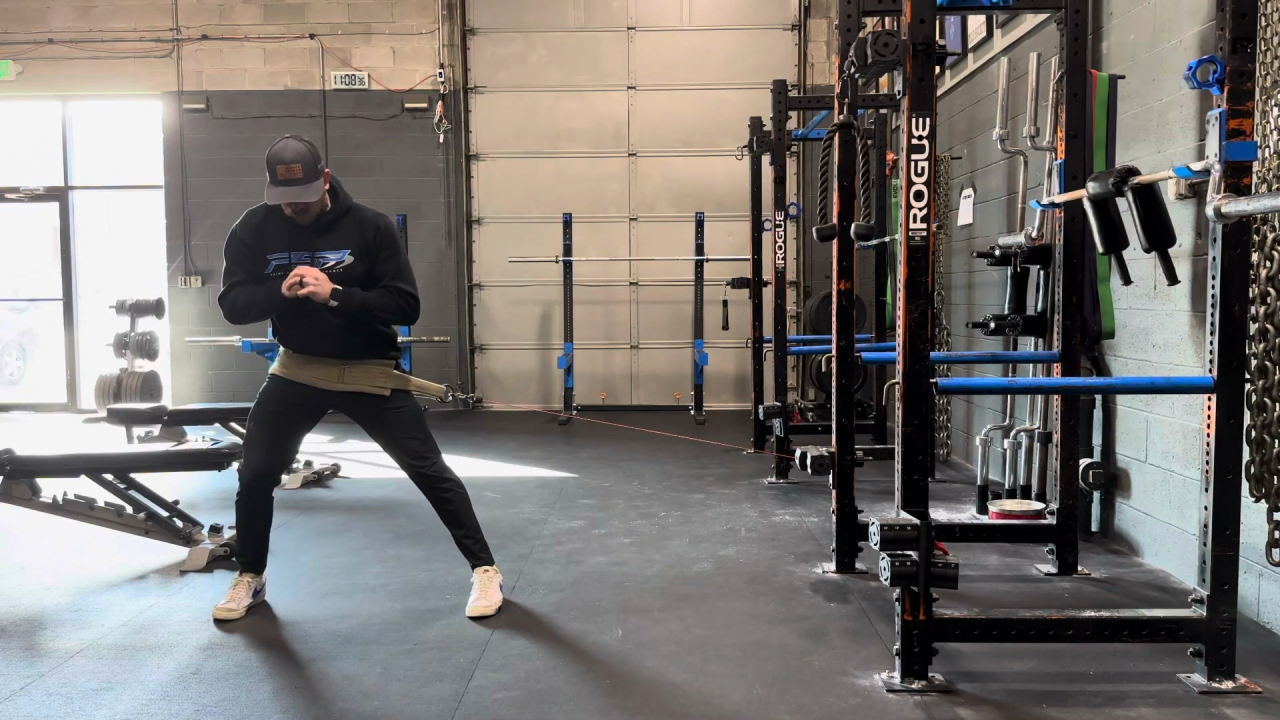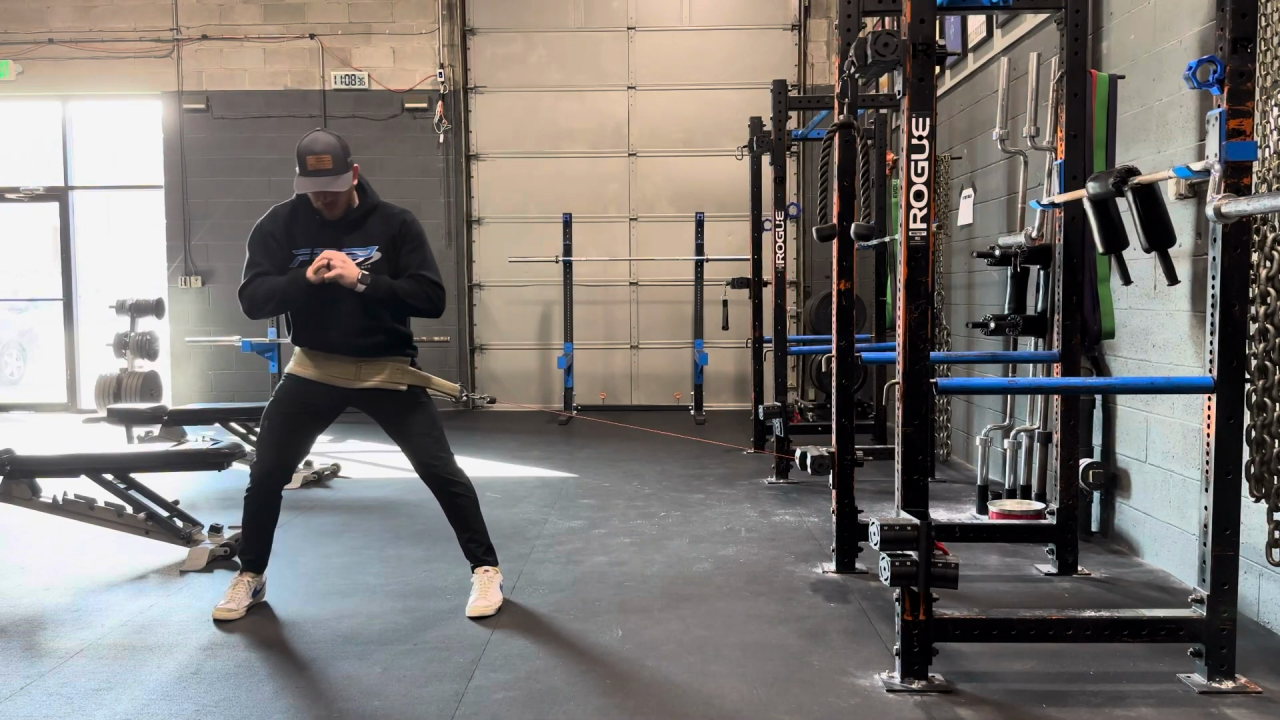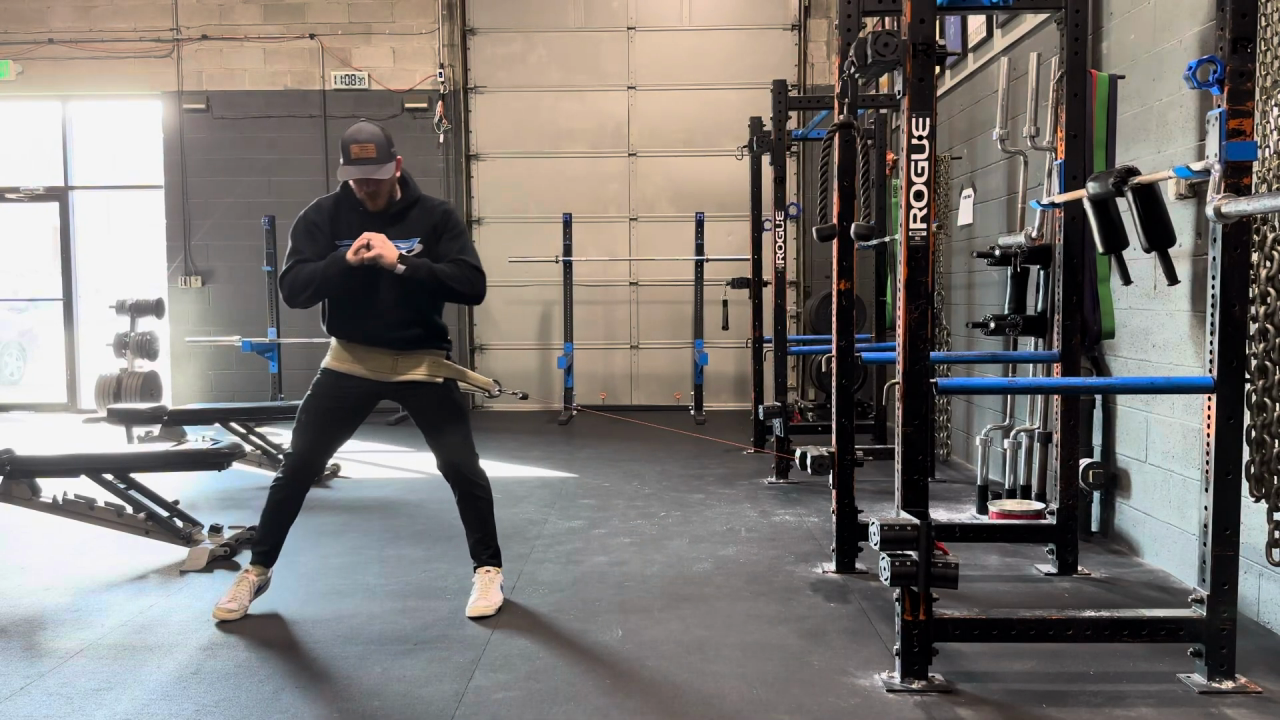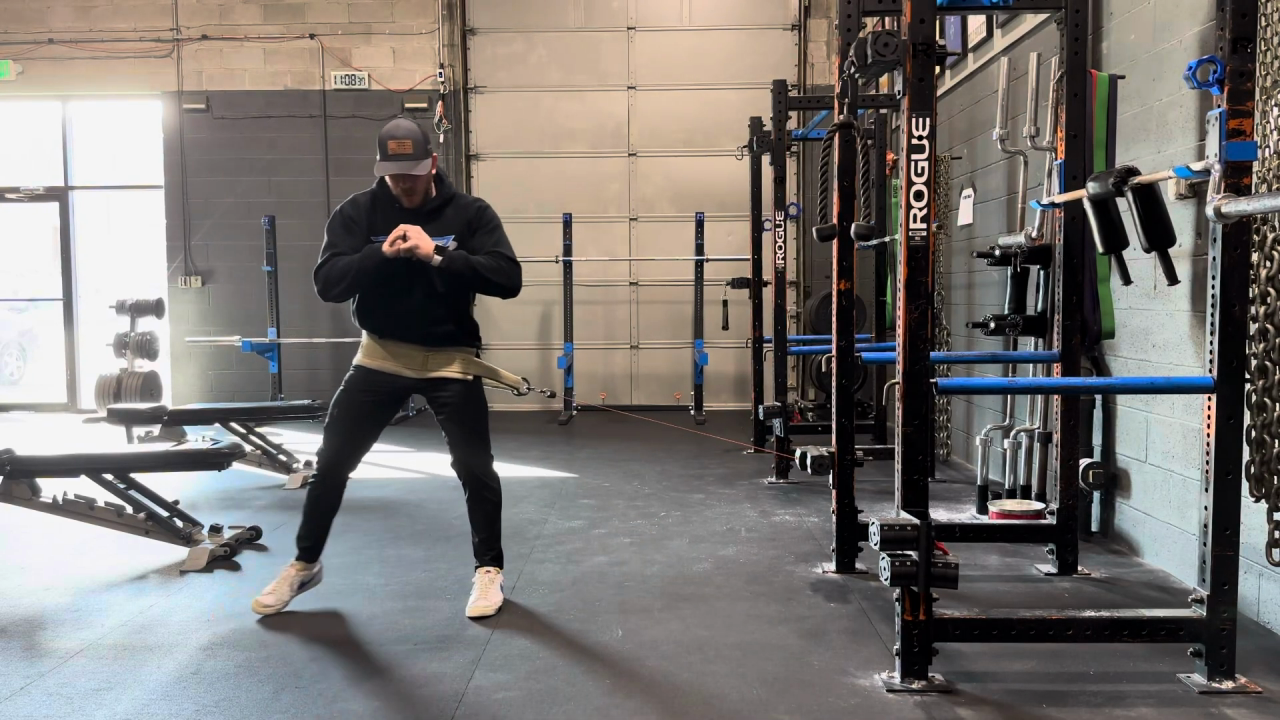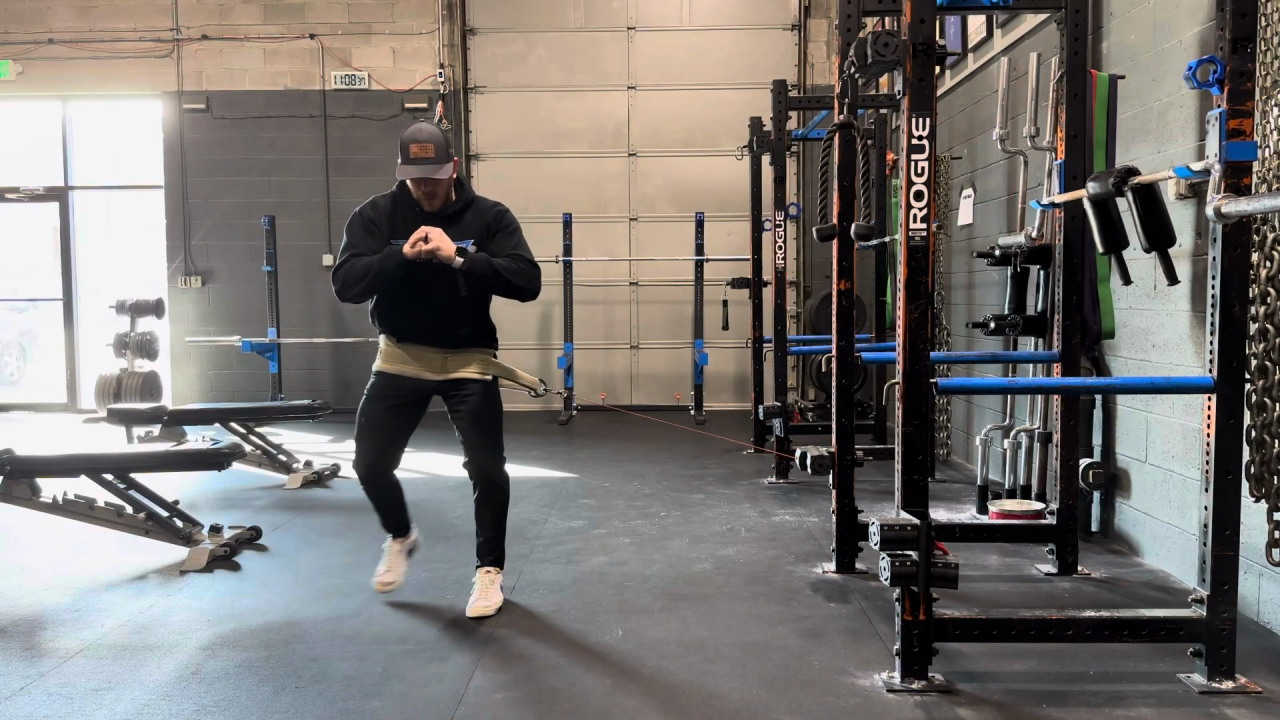
dt=0.2s
person 1, frame 1
left shoulder: (370, 227)
right shoulder: (254, 229)
left elbow: (406, 306)
right elbow: (233, 305)
left wrist: (335, 294)
right wrist: (280, 292)
left hip: (370, 369)
right hip: (298, 368)
left knee: (428, 470)
right knee: (254, 473)
left ankle: (484, 569)
right ankle: (249, 577)
person 1, frame 2
left shoulder: (395, 223)
right shoulder: (279, 225)
left elbow: (432, 299)
right elbow: (252, 300)
left wrist: (362, 280)
right wrist: (304, 279)
left hip: (385, 368)
right hip: (314, 366)
left knee: (440, 469)
right knee: (267, 472)
left ankle: (486, 570)
right ankle: (250, 577)
person 1, frame 3
left shoulder: (435, 216)
right shoulder: (322, 217)
left elbow: (472, 287)
right elbow: (293, 290)
left wrist: (401, 263)
right wrist: (345, 263)
left hip: (420, 361)
right hip: (350, 359)
left knee: (461, 467)
right knee: (298, 467)
left ankle: (488, 570)
right ankle: (257, 570)
person 1, frame 4
left shoulder: (470, 213)
right shoulder: (358, 212)
left elbow: (508, 278)
right elbow: (328, 285)
left wrist: (437, 255)
right wrist: (383, 253)
left hip: (449, 358)
right hip: (381, 355)
left knee: (476, 468)
right knee: (331, 463)
left ankle: (488, 570)
right ankle: (304, 565)
person 1, frame 5
left shoulder: (490, 217)
right shoulder: (377, 215)
left elbow: (528, 283)
right elbow: (346, 285)
left wrist: (458, 258)
right wrist: (402, 255)
left hip: (468, 359)
right hip: (401, 357)
left knee: (487, 468)
right knee: (370, 464)
left ankle: (489, 570)
right ankle: (400, 537)
